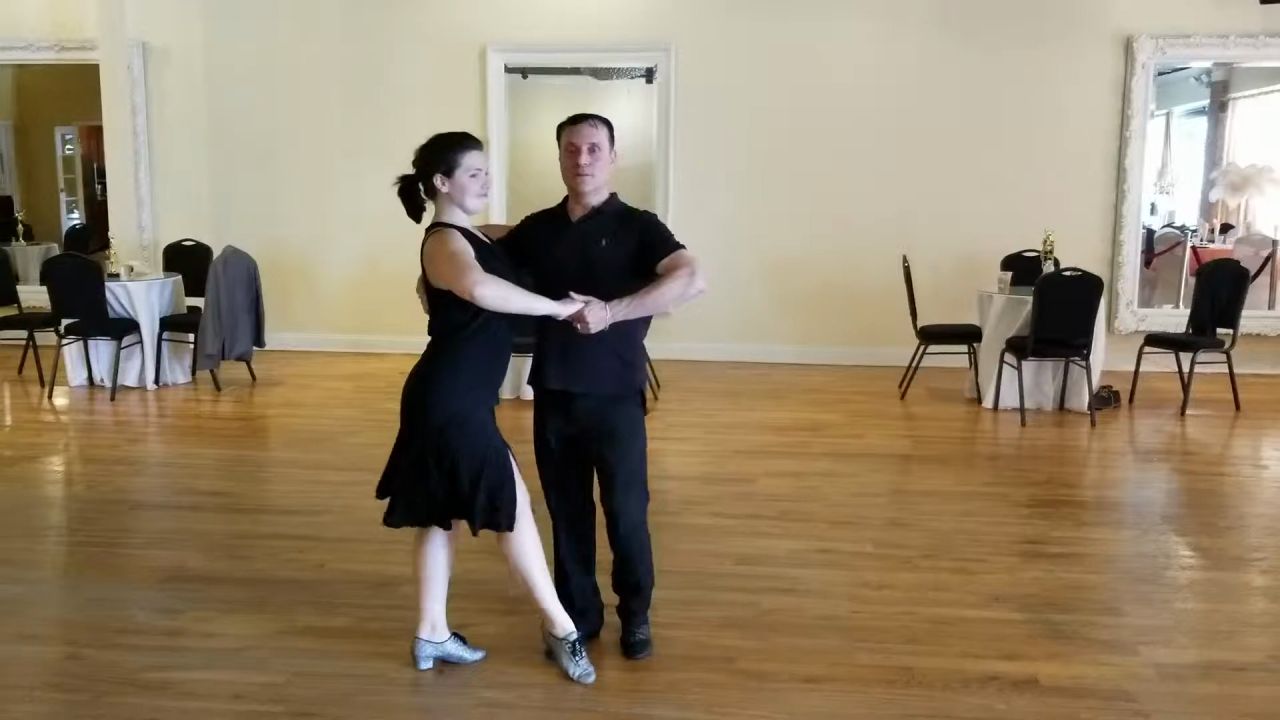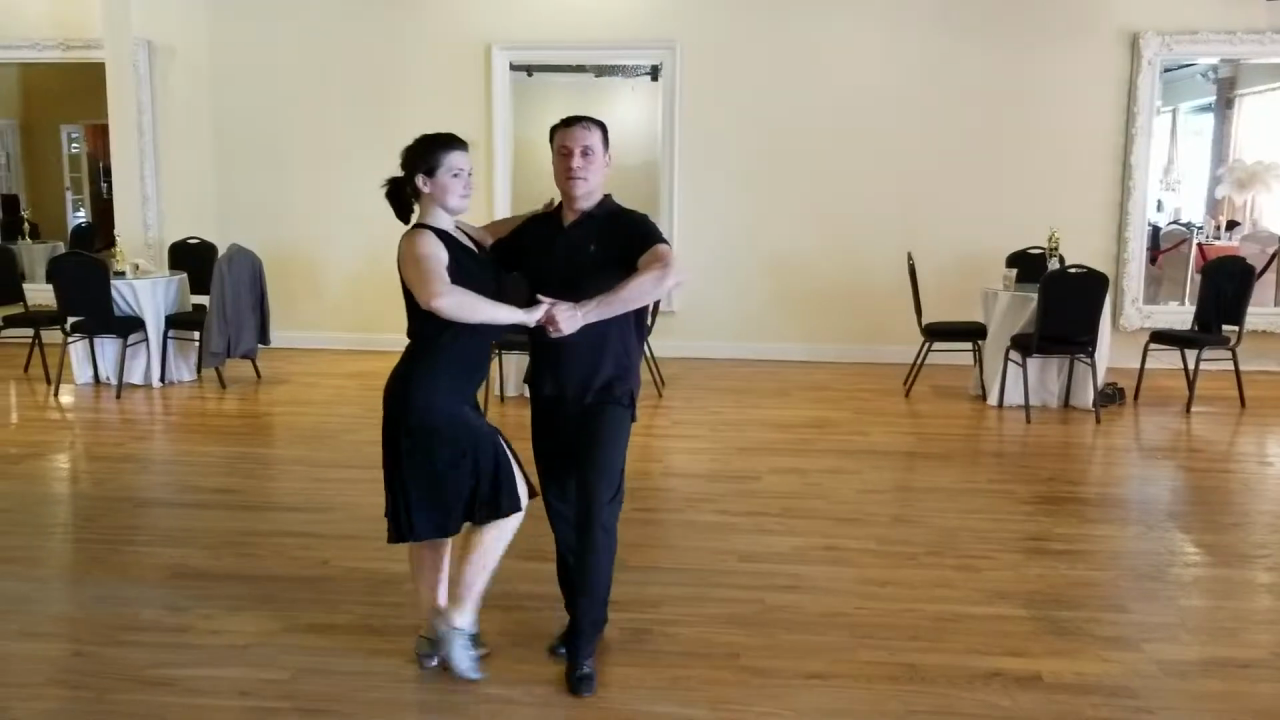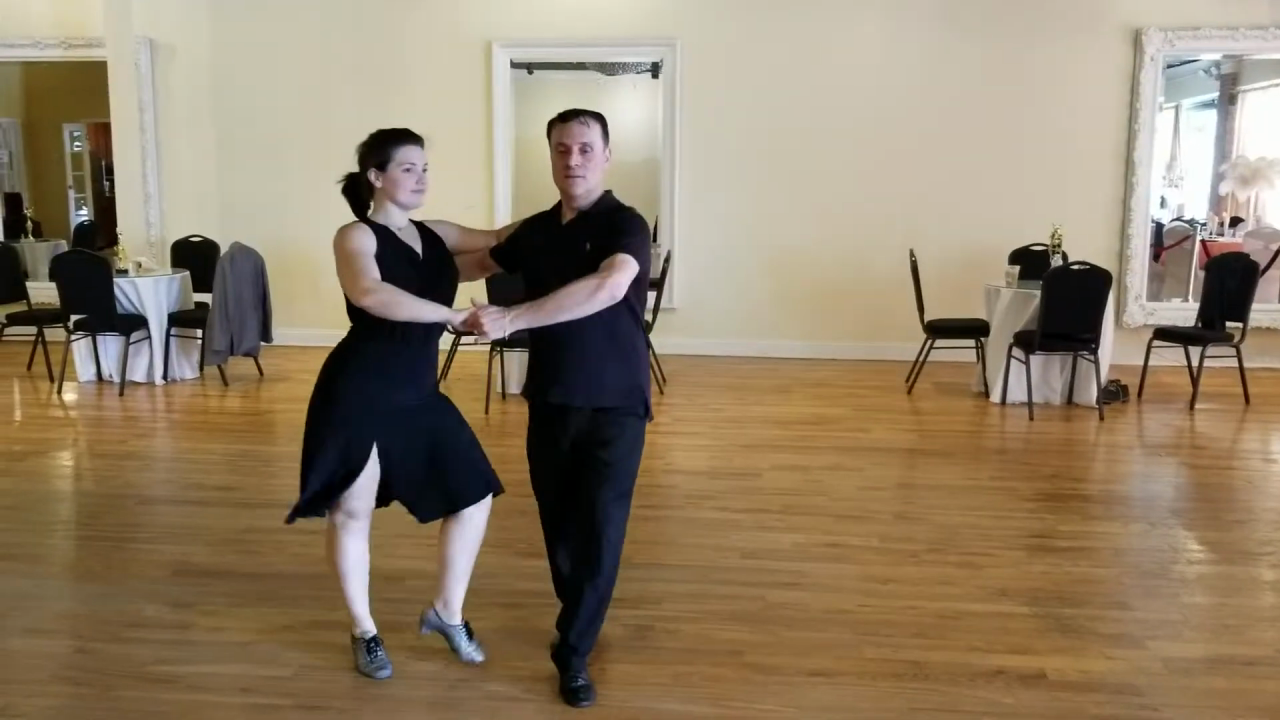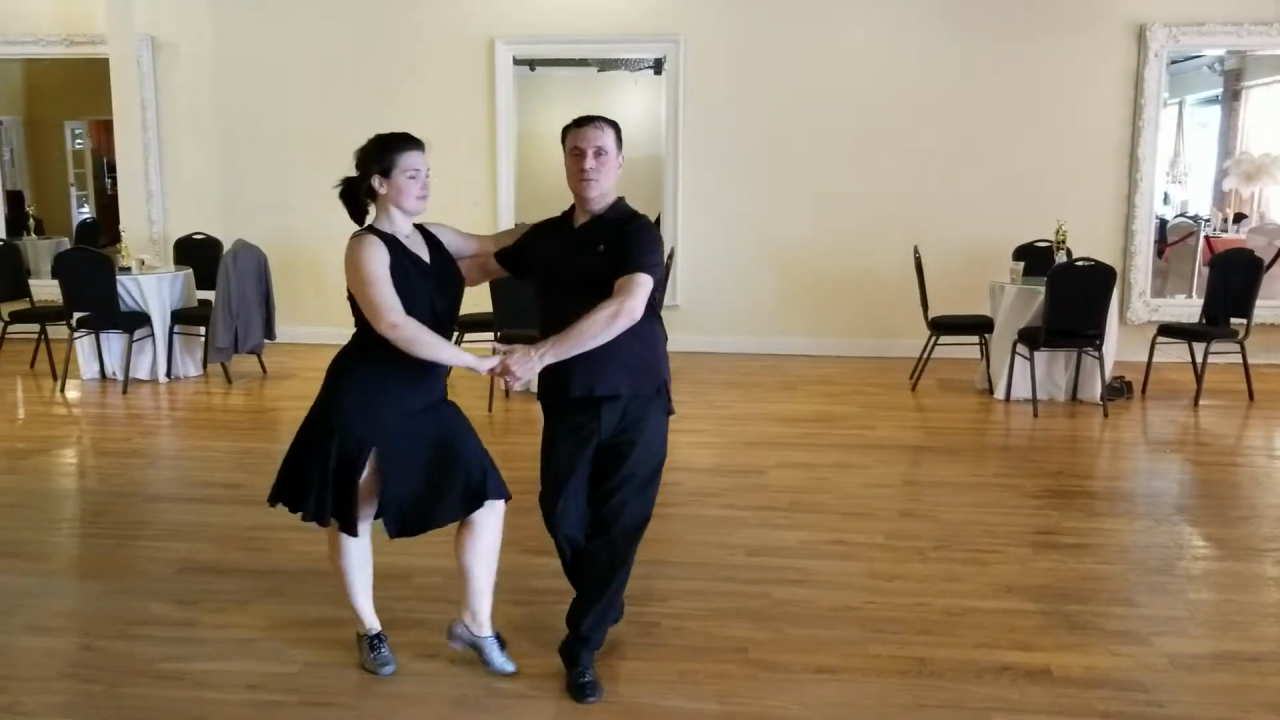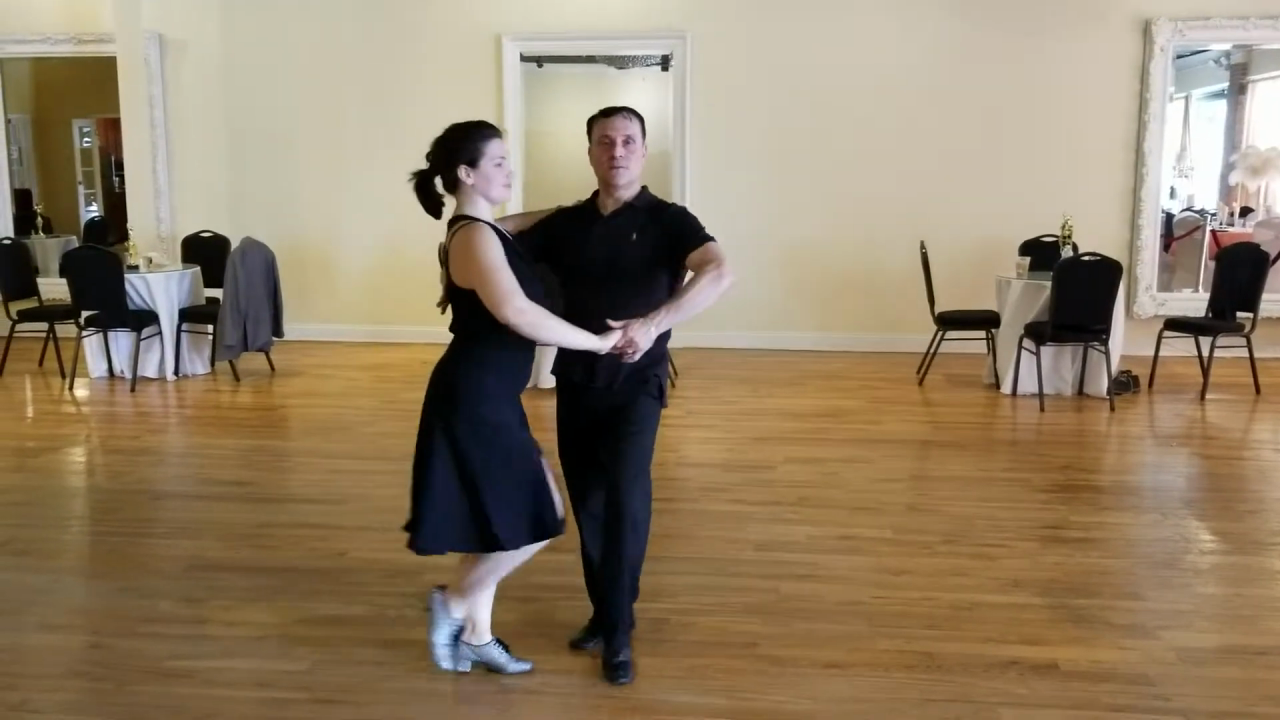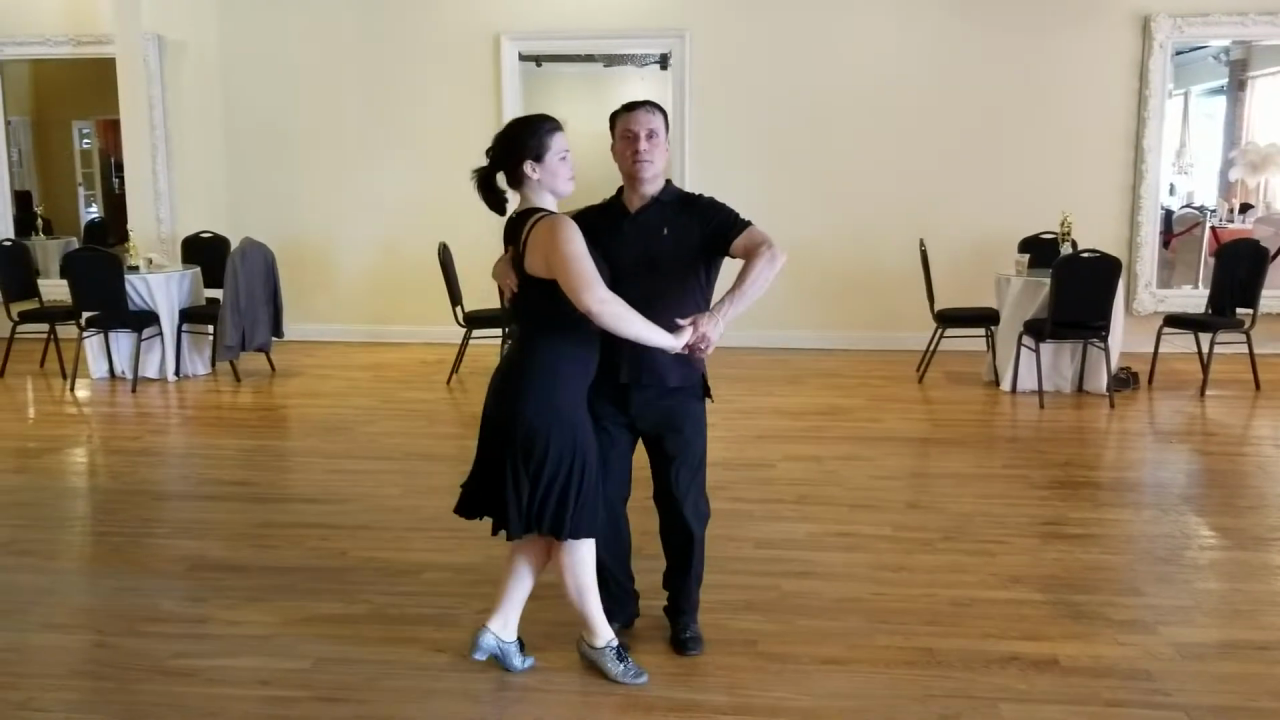
dt=0.5s
person 1, frame 1
left shoulder: (637, 227)
right shoulder: (538, 229)
left elbow: (691, 280)
left wrist: (611, 312)
left hip: (613, 394)
right hip: (553, 393)
left knee: (626, 510)
right knee: (566, 511)
left ankle: (635, 614)
right ankle: (580, 614)
person 1, frame 2
left shoulder: (629, 227)
right shoulder: (533, 231)
left elbow: (666, 274)
left wrist: (583, 312)
left hip: (606, 393)
right hip: (548, 393)
left knee: (595, 512)
right knee: (562, 513)
left ankle: (584, 644)
right ankle: (581, 619)
person 1, frame 3
left shoulder: (624, 224)
right shoulder: (536, 230)
left elbow: (608, 288)
right elbow: (480, 261)
left wrist: (510, 318)
left hip: (616, 405)
right hip: (550, 402)
left knee: (600, 528)
right knee: (557, 517)
left ankle: (574, 652)
right ankle: (582, 612)
person 1, frame 4
left shoulder: (636, 232)
right shoulder: (545, 236)
left elbow: (627, 308)
right elbow: (480, 265)
left wrist: (538, 355)
left hip: (637, 402)
right hip: (569, 403)
left knee: (619, 526)
right knee: (563, 518)
left ankle: (582, 646)
right ankle: (602, 607)
person 1, frame 5
left shoulder: (668, 222)
right shoulder: (564, 224)
left elbow: (718, 273)
left wrist: (653, 324)
left hip: (633, 383)
right hip: (576, 383)
left knee: (625, 496)
right knee: (587, 501)
left ankle: (619, 630)
right ankle: (604, 610)
person 1, frame 6
left shoulder: (700, 214)
right shoulder: (590, 222)
left elbow: (769, 254)
right elbow: (514, 261)
left wrist: (719, 315)
right wrist: (510, 274)
left hip: (675, 387)
right hip: (606, 386)
left knee: (682, 502)
right knee: (601, 500)
left ankle: (684, 610)
right ankle: (617, 607)
person 2, frame 1
left shoulder: (466, 236)
right shoulder: (444, 242)
right elbow: (479, 288)
right wrist: (557, 307)
left hip: (460, 395)
right hip: (449, 398)
left knee: (443, 513)
right knee: (510, 507)
left ankle: (431, 634)
right ankle: (561, 628)
person 2, frame 2
left shoulder: (461, 237)
right shoulder: (421, 243)
right elbow: (440, 298)
right wrist: (524, 316)
left hip: (449, 396)
right hip: (428, 398)
left knee: (440, 516)
right knee: (506, 500)
left ankle: (443, 629)
right ankle: (454, 620)
person 2, frame 3
left shoulder: (433, 235)
right shoulder: (356, 236)
left elbow: (496, 242)
right elbow: (369, 294)
right wrist: (453, 314)
left hip: (417, 395)
right hip: (356, 393)
left knee: (475, 494)
right knee: (352, 514)
left ankle: (448, 610)
right ankle: (364, 632)
person 2, frame 4
left shoulder: (433, 238)
right shoulder: (367, 247)
left elbow: (491, 245)
right elbow: (394, 326)
right wrist: (477, 362)
left hip: (426, 402)
right hip: (363, 401)
left knee: (487, 498)
right knee: (353, 517)
left ankle: (476, 622)
right ankle: (369, 629)
person 2, frame 5
left shoulder: (482, 230)
right shoulder: (474, 238)
left elbow: (518, 231)
right elbow: (515, 312)
right wrist: (597, 342)
left hip: (483, 397)
right hip: (474, 402)
left knee: (484, 524)
right knee: (533, 525)
left ankle: (475, 638)
right ankle: (453, 602)
person 2, frame 6
left shoulder: (524, 224)
right shoulder: (555, 229)
right elbow: (595, 303)
right wrist: (669, 340)
left hip: (531, 389)
right hip: (545, 396)
left knee: (545, 522)
right knee: (571, 523)
left ankle: (499, 630)
right ankle: (598, 638)
